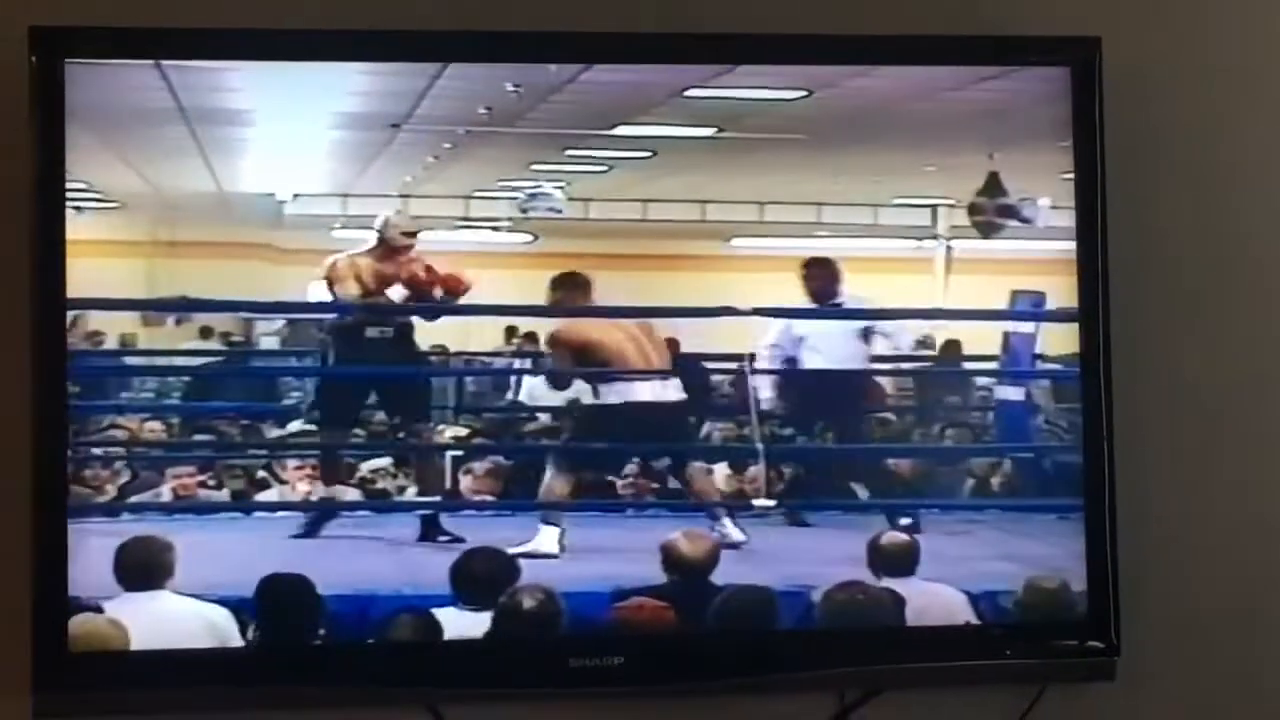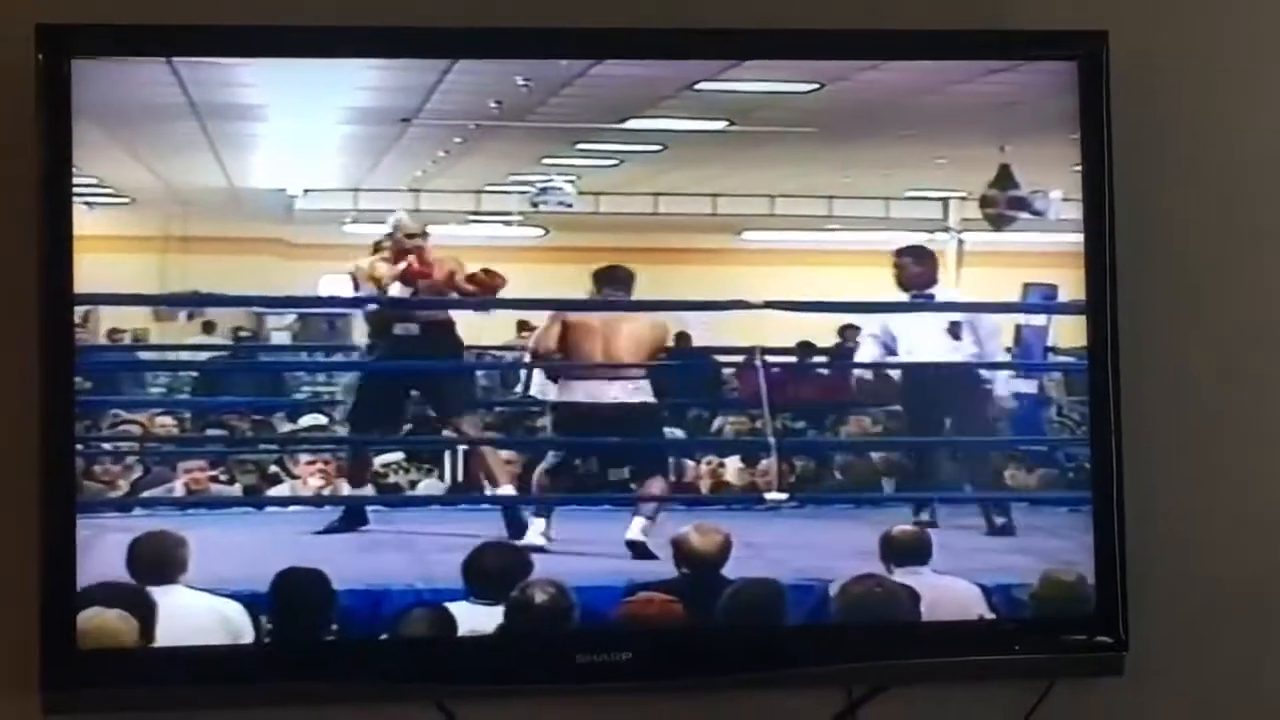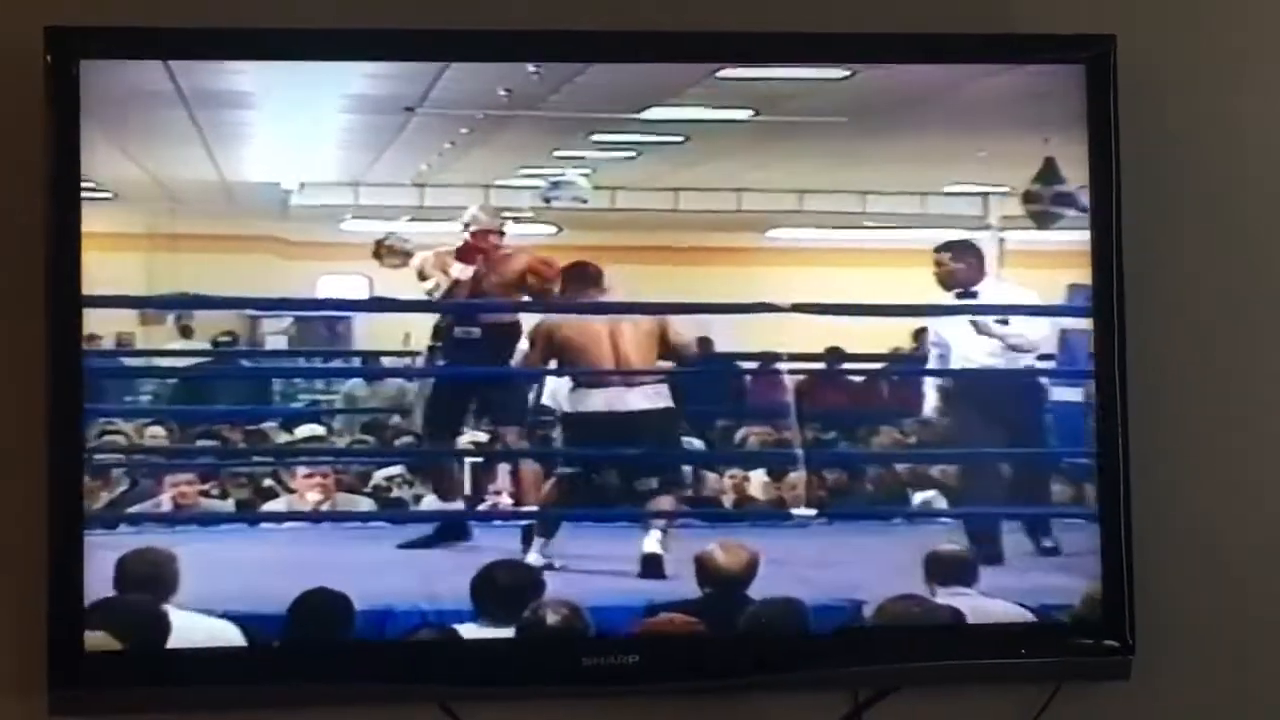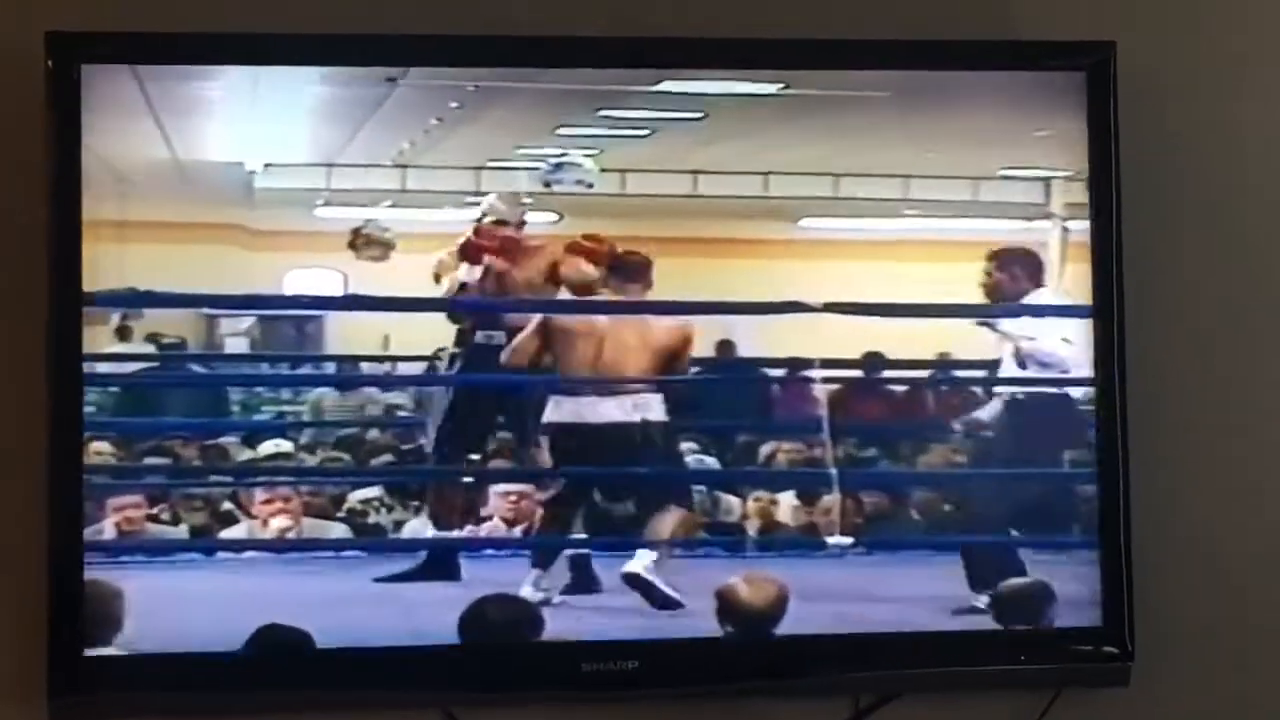
dt=0.5s
person 1, frame 1
left shoulder: (414, 267)
right shoulder: (343, 265)
right elbow: (350, 312)
left wrist: (450, 295)
right wrist: (398, 291)
left hip: (398, 351)
right hip: (351, 352)
left knee: (420, 434)
right knee: (333, 436)
left ankle: (431, 522)
right ankle: (328, 505)
person 1, frame 2
left shoulder: (446, 264)
right shoulder: (367, 270)
left elbow: (476, 300)
right elbow: (374, 316)
left wrist: (485, 289)
right wrist: (401, 286)
left hip: (440, 350)
right hip: (390, 353)
left knee: (469, 427)
right knee: (362, 432)
left ankle: (512, 511)
right ankle: (354, 511)
person 1, frame 3
left shoulder: (519, 262)
right shoulder: (435, 261)
left elbow: (547, 299)
right elbow: (443, 304)
left wrist: (549, 282)
right wrist: (463, 266)
left hip: (500, 352)
right hip: (454, 352)
left knee: (511, 438)
right knee: (436, 438)
right ankle: (453, 522)
person 1, frame 4
left shoulder: (548, 255)
right shoulder: (454, 260)
left elbow: (591, 289)
right elbow: (455, 312)
left wrist: (602, 265)
right wrist: (469, 266)
right hip: (475, 360)
right knee: (446, 456)
person 2, frame 1
left shoulder: (565, 331)
right shoulder: (633, 317)
right elbow: (662, 357)
left wrist: (559, 351)
left hip: (625, 400)
right hip: (669, 395)
left knee: (562, 465)
right knee: (684, 466)
left ankle: (548, 538)
right ankle: (727, 527)
person 2, frame 2
left shoulder: (567, 313)
right shoulder: (654, 323)
left elbow: (540, 350)
left wrist: (561, 360)
left hip: (577, 399)
right hip: (632, 400)
left knee: (555, 467)
right knee: (654, 474)
left ankle: (537, 530)
right ankle: (638, 530)
person 2, frame 3
left shoulder: (552, 324)
right shoulder: (648, 315)
left elbow: (525, 372)
right elbow: (688, 354)
left hip: (592, 408)
right hip: (650, 406)
left knee: (567, 479)
right knee: (663, 486)
left ankle: (537, 551)
right ankle: (654, 542)
person 2, frame 4
left shoulder: (559, 313)
right shoulder: (674, 326)
left elbow: (512, 362)
right elbow: (675, 378)
left wrist: (551, 363)
left hip: (569, 418)
right hip: (635, 418)
left knee: (566, 498)
right knee: (673, 501)
left ankle: (535, 582)
right ankle: (644, 562)
person 3, frame 1
left shoulder: (864, 309)
right shoulder: (794, 316)
left elbow: (894, 331)
right elbow: (770, 353)
right wrist: (767, 393)
left hip: (854, 387)
right hip: (816, 389)
person 3, frame 2
right shoulder: (894, 310)
left elbow: (991, 345)
right elbow: (873, 340)
right wrist: (863, 364)
left hip: (962, 379)
right hip: (919, 382)
right knee: (922, 447)
left ankle: (997, 514)
right ankle: (924, 509)
person 3, frame 3
left shoulder: (1015, 296)
left elbow: (1035, 336)
right elbow: (936, 356)
left wrist: (993, 329)
right wrist: (931, 398)
left hip: (1016, 387)
right hip: (968, 391)
left knee: (1031, 463)
right knee: (976, 463)
left ankle: (1042, 532)
right ankle: (985, 542)
person 3, frame 4
left shoulder: (1051, 312)
right shoulder: (1022, 319)
left elbow: (1066, 358)
left wrist: (1009, 332)
right wrist: (985, 414)
left hip: (1043, 418)
right hip: (1016, 414)
left knee: (983, 503)
left ankle: (992, 590)
